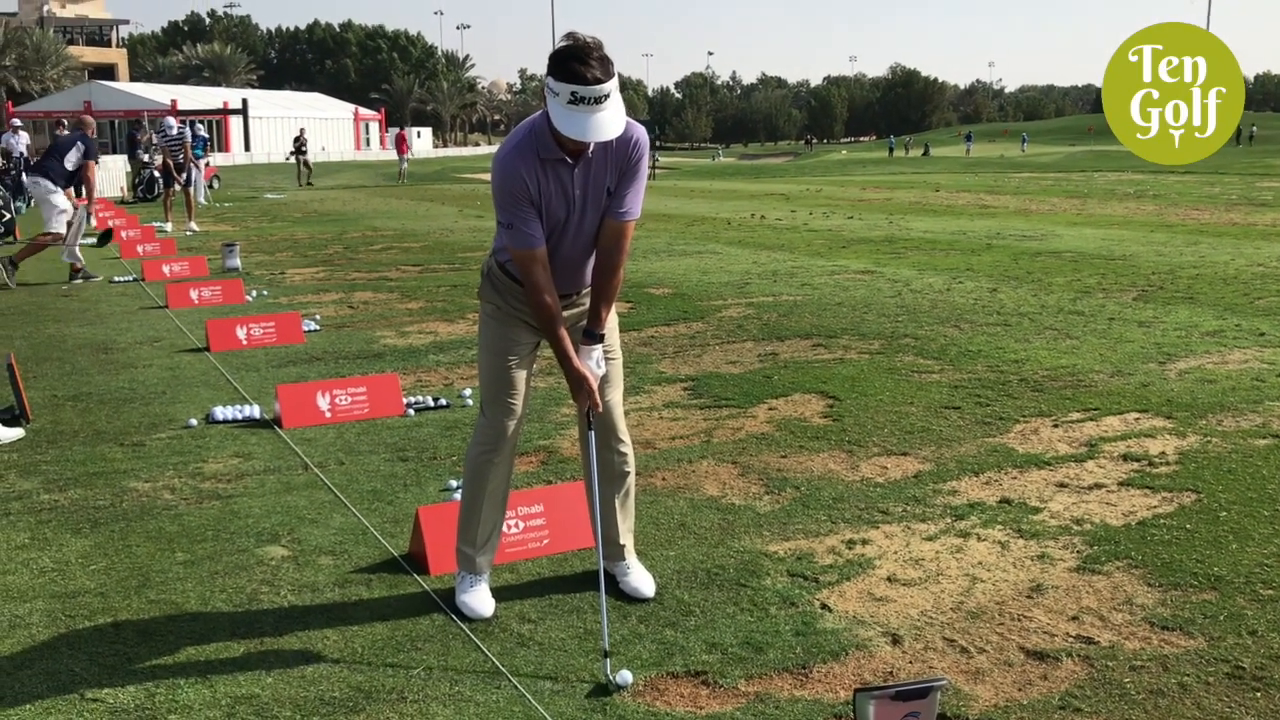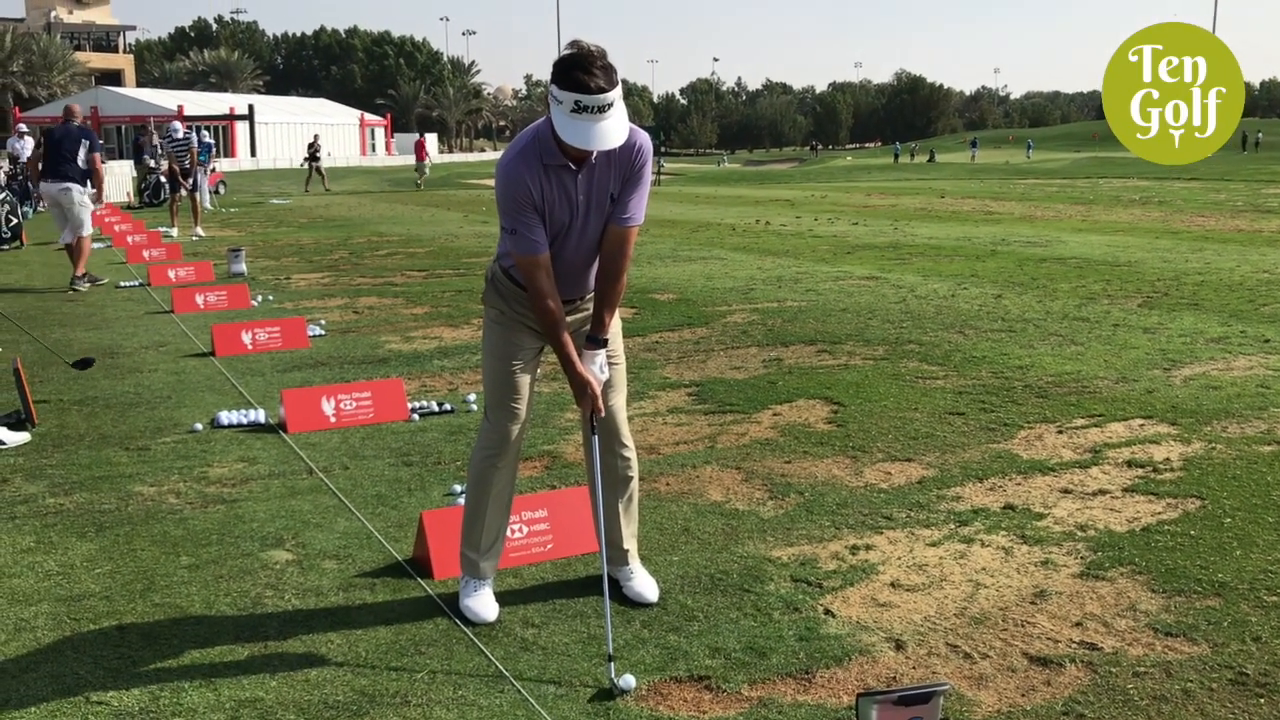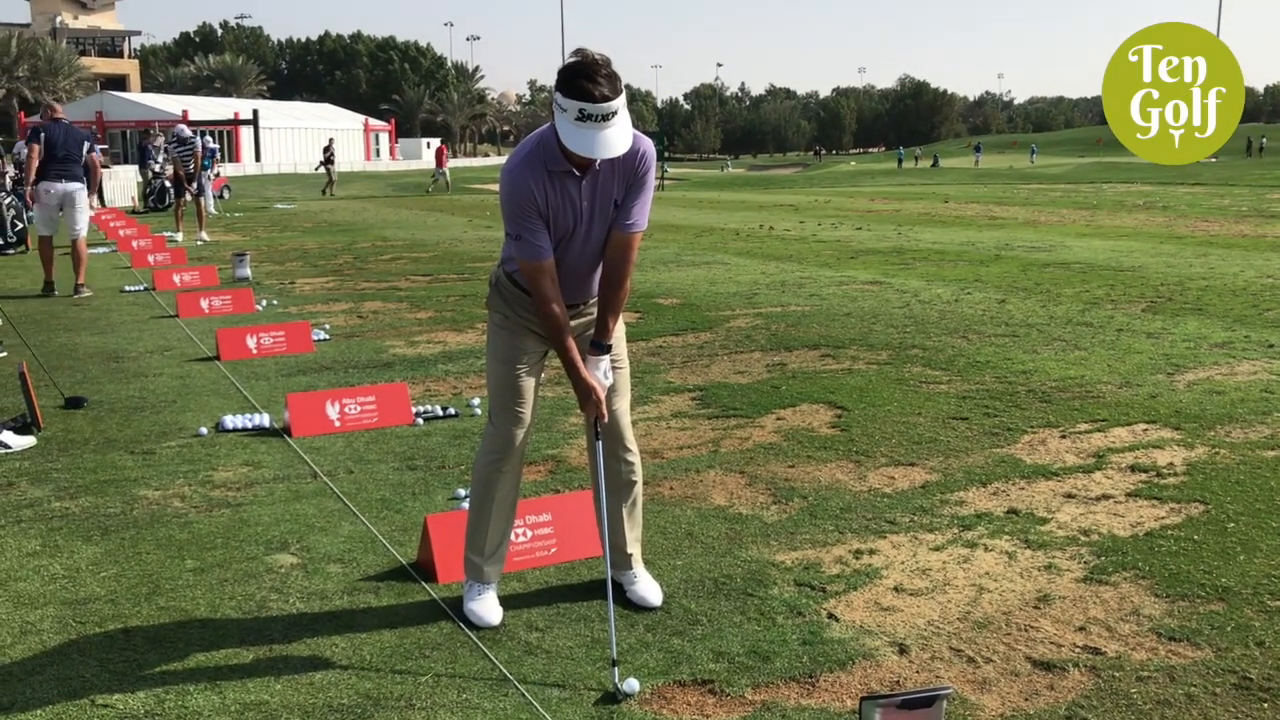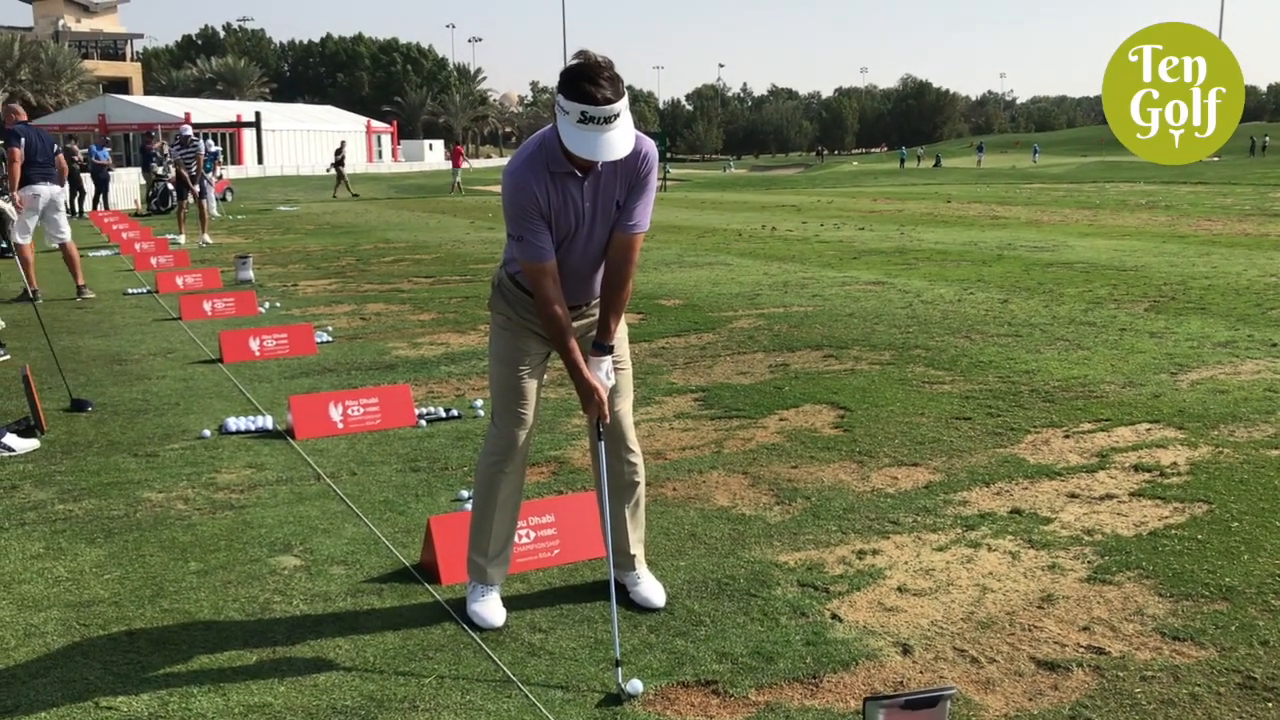
dt=0.4s
person 1, frame 1
left shoulder: (630, 142)
right shoulder: (515, 161)
left elbow: (613, 247)
right elbow: (534, 274)
left wrist: (594, 337)
right wrist: (570, 363)
left hip: (589, 294)
right hip: (515, 297)
left knee: (611, 427)
right knee: (498, 428)
left ankle: (620, 553)
right ankle: (473, 568)
person 1, frame 2
left shoulder: (634, 148)
right shoulder: (518, 167)
left elbow: (616, 253)
right elbow: (539, 281)
left wrist: (598, 342)
right wrist: (573, 368)
left hip: (593, 300)
right hip: (519, 303)
left knee: (615, 432)
right knee: (503, 433)
left ankle: (624, 558)
right ankle: (478, 573)
person 1, frame 3
left shoulder: (637, 154)
right shoulder: (523, 173)
left elbow: (620, 259)
right elbow: (543, 287)
left wrist: (602, 348)
right wrist: (577, 373)
left hip: (596, 304)
right hip: (523, 307)
left knee: (618, 435)
right knee: (506, 437)
left ankle: (627, 562)
right ankle: (481, 577)
person 1, frame 4
left shoulder: (640, 156)
right shoulder: (525, 174)
left elbow: (622, 260)
right elbow: (545, 288)
left wrist: (604, 349)
right wrist: (580, 373)
left hip: (598, 305)
right hip: (526, 308)
left knee: (621, 436)
right knee: (509, 438)
left ankle: (631, 563)
right ankle: (485, 578)
person 2, frame 1
left shoulder: (66, 139)
right shoulder: (88, 142)
right elbow: (89, 175)
left wrist: (71, 202)
right wrist: (91, 205)
left hip: (37, 179)
right hip: (48, 184)
left knee: (69, 219)
right knee: (55, 234)
left ankle: (76, 270)
person 2, frame 2
left shoulder: (49, 132)
right shoulder: (88, 134)
left elbow: (32, 161)
right elbow: (97, 167)
left wrist: (37, 184)
right wrist: (100, 193)
left hip: (46, 185)
right hip: (71, 186)
left knee: (70, 232)
right knee: (84, 233)
left ankle: (83, 275)
right ankle: (77, 277)
person 2, frame 3
left shoulder: (40, 129)
right shoulder: (82, 134)
left elbow: (32, 157)
right elbow: (95, 165)
left wrist: (29, 186)
right wrist: (92, 192)
left hip: (48, 185)
right hip: (76, 186)
left knee: (45, 235)
right knee: (78, 237)
left ankle: (49, 283)
right ankle: (80, 285)
person 2, frame 4
left shoulder: (13, 132)
right shoulder: (46, 134)
left elbow: (15, 161)
right elbow: (63, 166)
left wrist: (13, 192)
left hip: (30, 190)
right hip: (53, 189)
left knee: (22, 241)
right knee: (64, 240)
left ankle: (32, 291)
right ankle: (81, 287)
